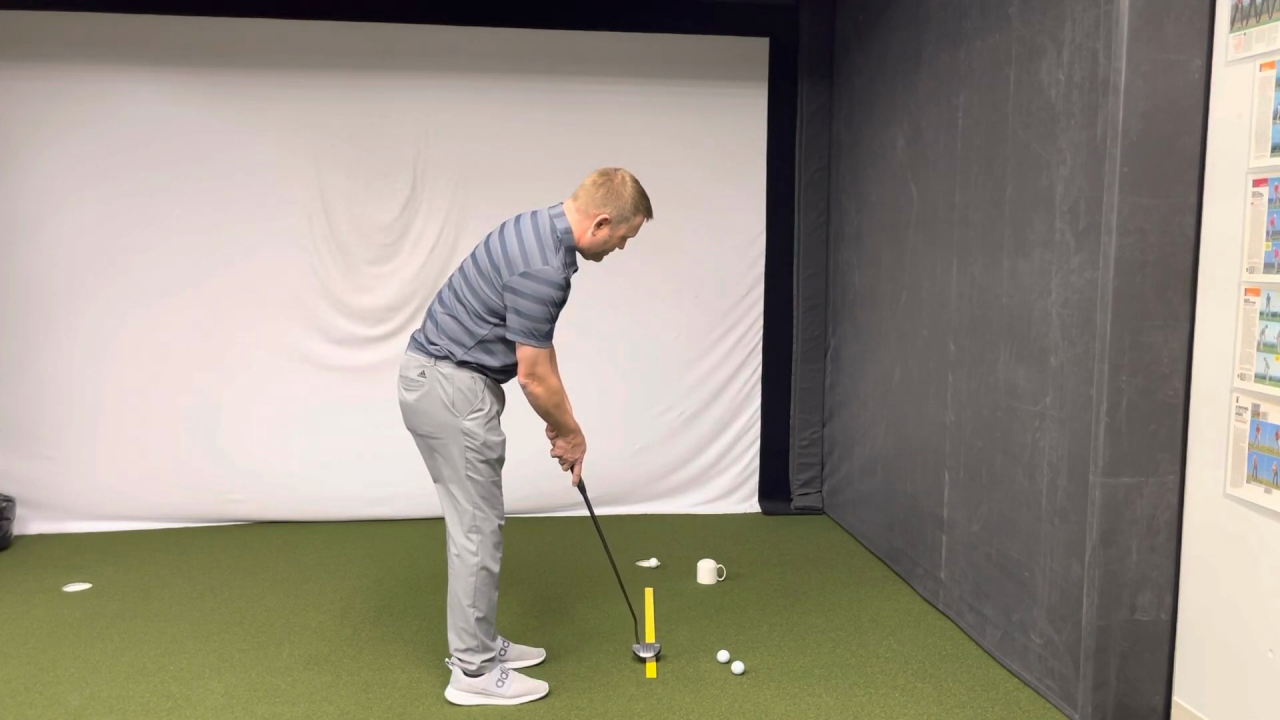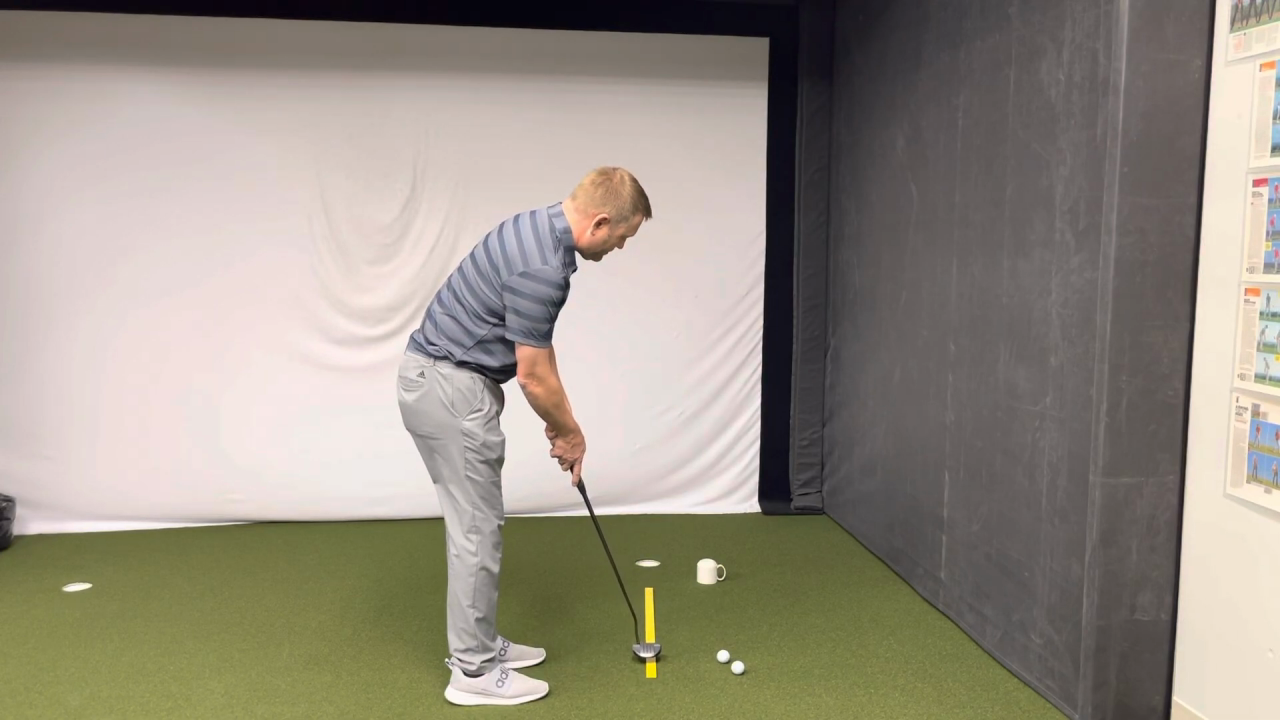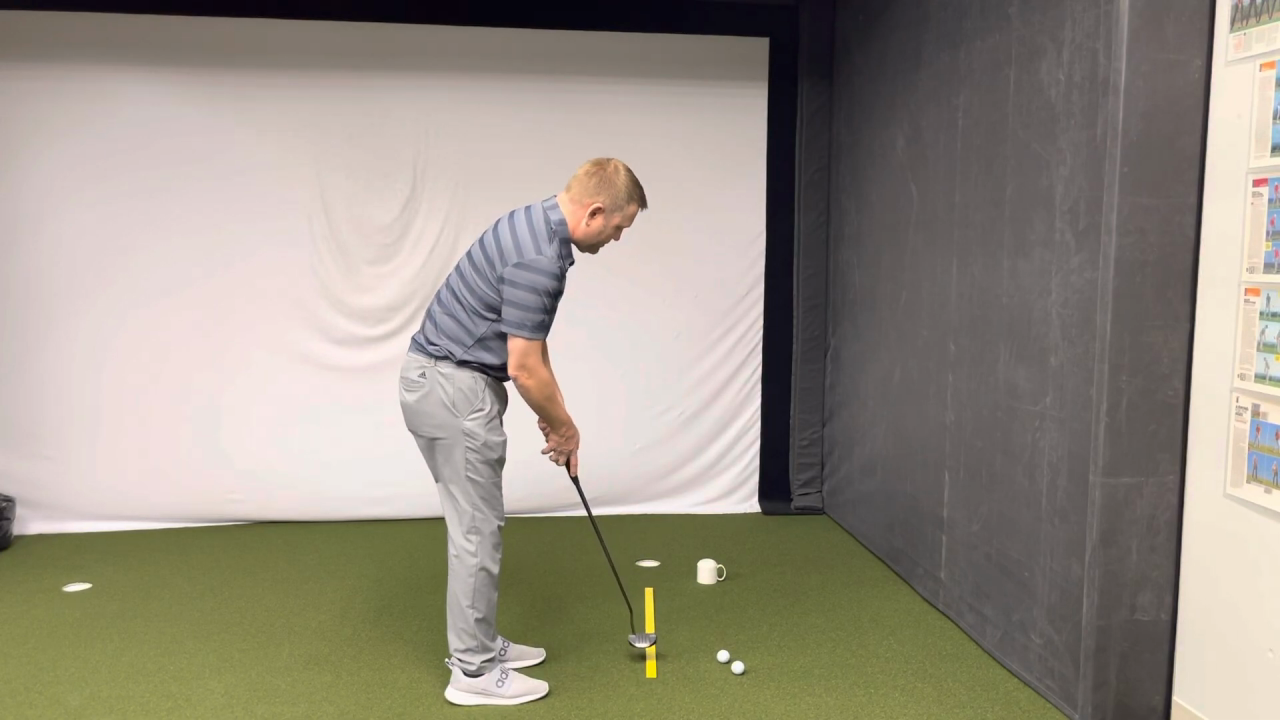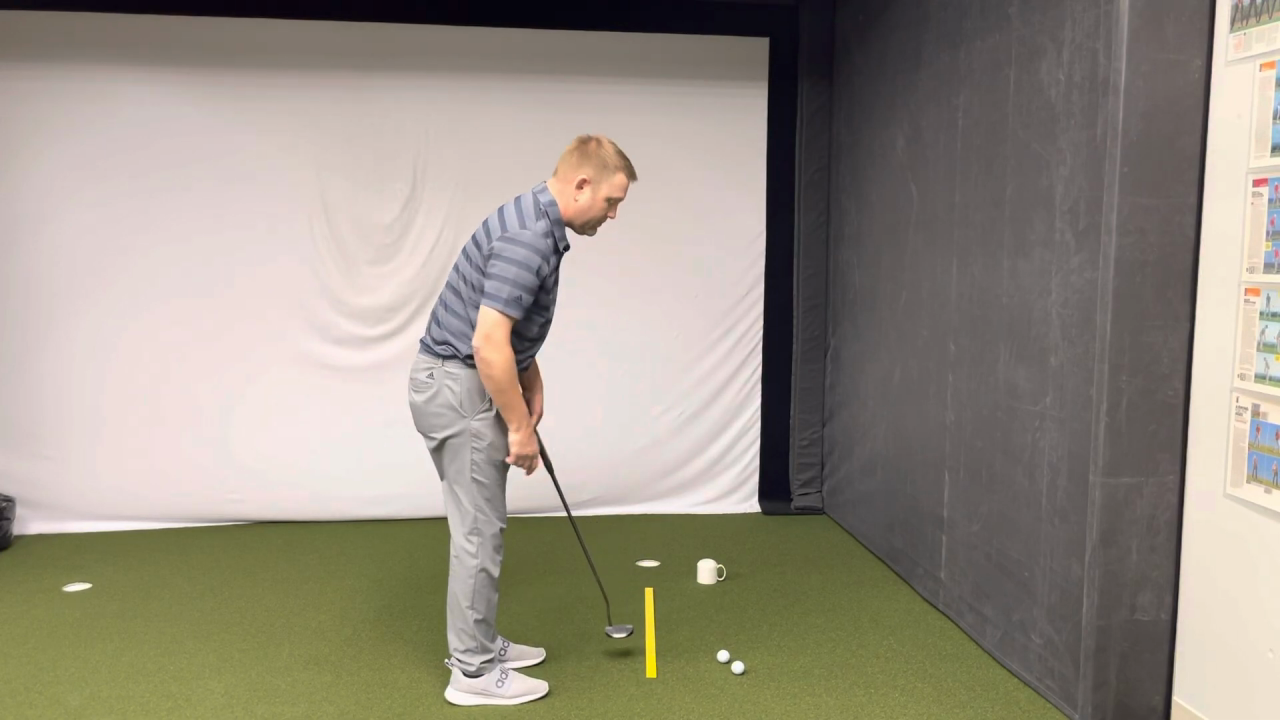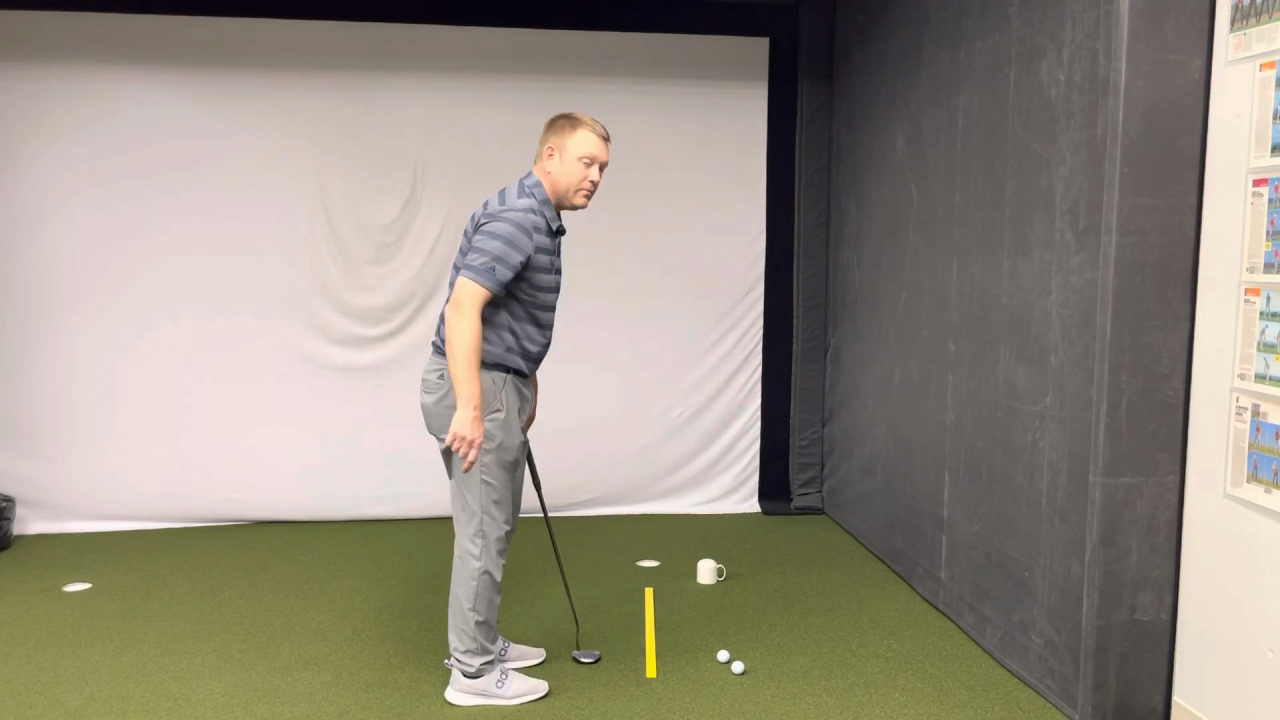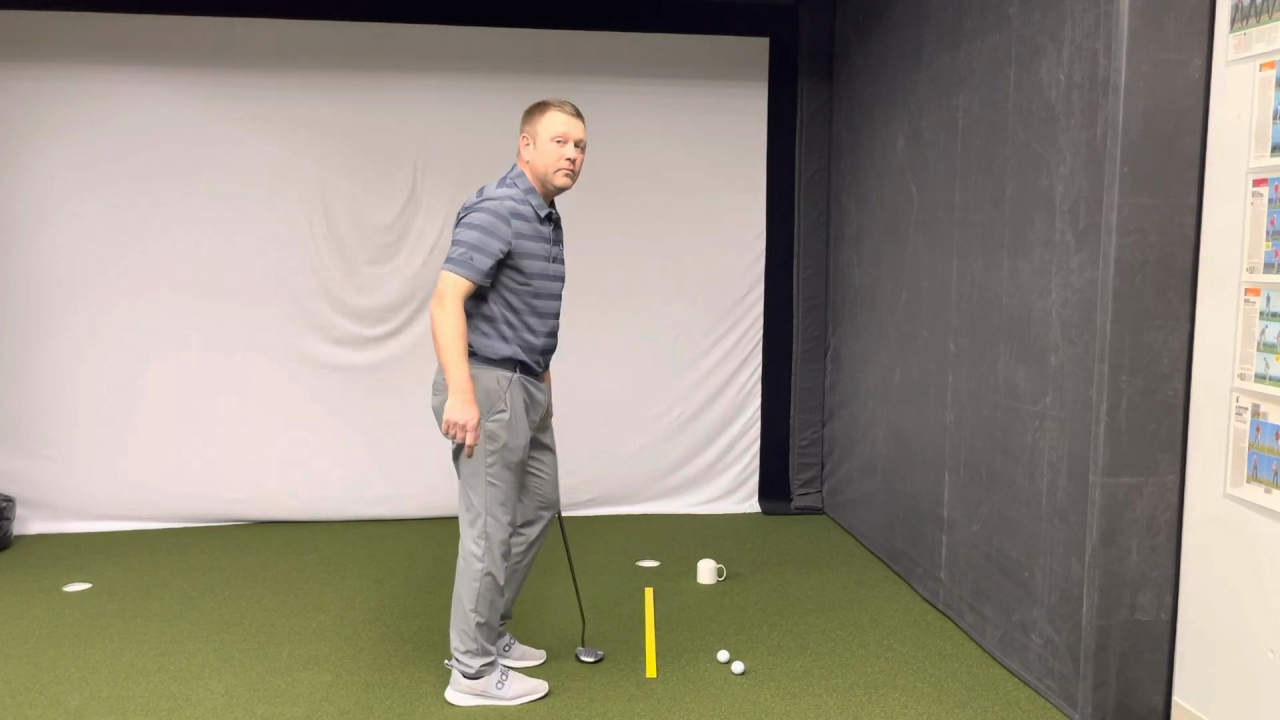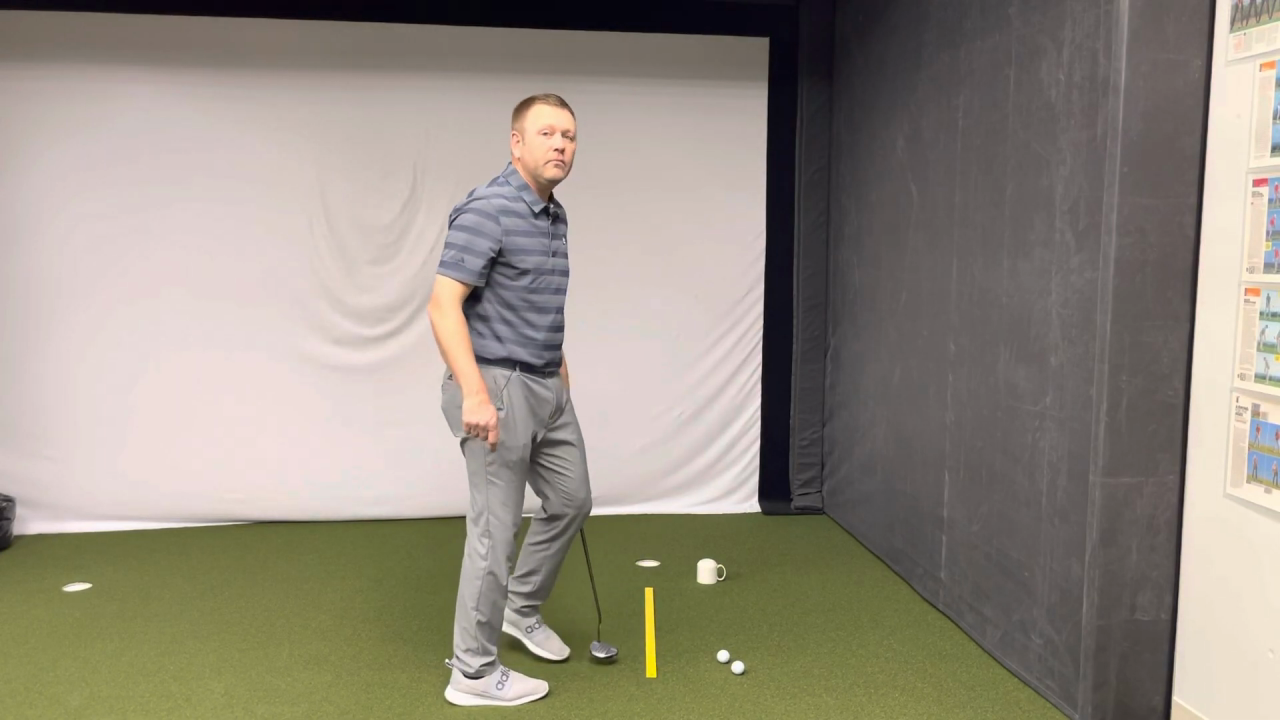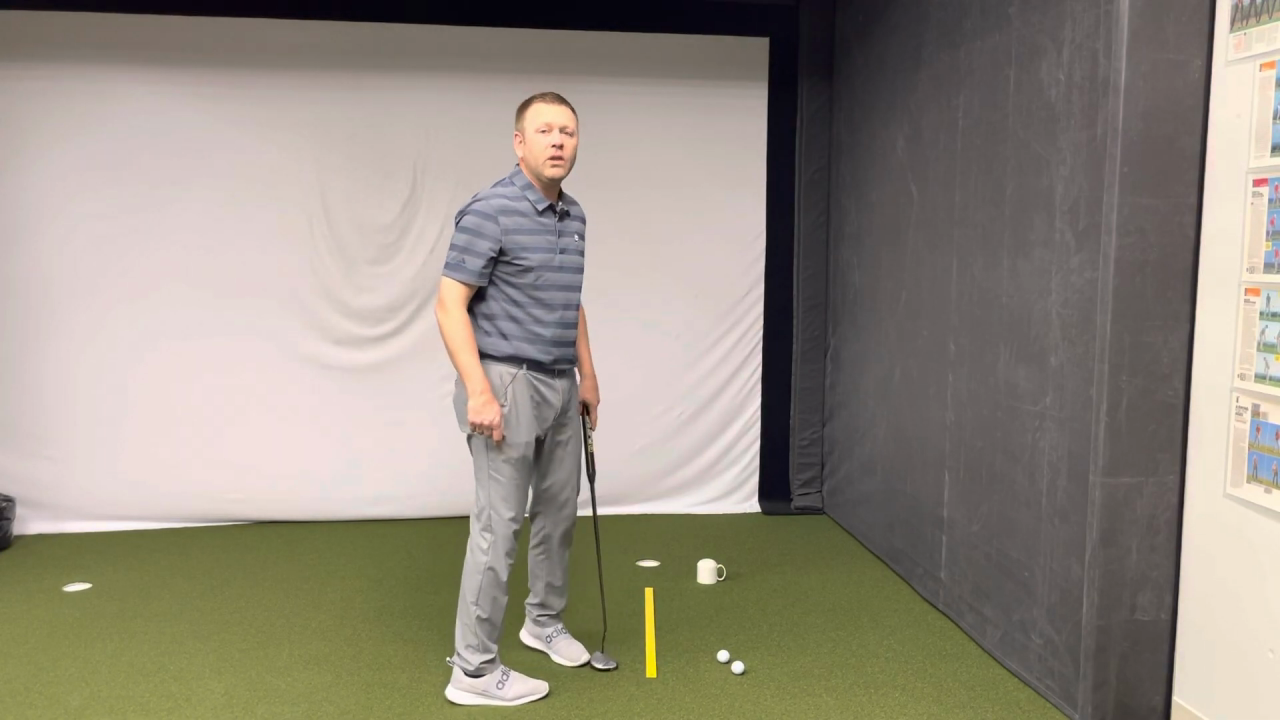
dt=0.2s
person 1, frame 1
left shoulder: (539, 228)
right shoulder: (542, 266)
left elbow: (538, 352)
right elbow: (534, 375)
left wrist: (563, 420)
right wrist: (570, 433)
left hip: (446, 379)
right hip: (451, 388)
left knee: (477, 523)
right knee: (477, 529)
left ankle: (478, 643)
right ankle: (474, 670)
person 1, frame 2
left shoulder: (539, 228)
right shoulder: (542, 266)
left elbow: (536, 352)
right elbow: (533, 375)
left wrist: (563, 421)
right wrist: (569, 433)
left hip: (447, 380)
right hip: (450, 388)
left knee: (477, 524)
right knee: (477, 529)
left ankle: (478, 643)
right ankle: (474, 670)
person 1, frame 3
left shoulder: (536, 225)
right shoulder: (537, 257)
left elbow: (529, 348)
right elbow: (525, 368)
left wrist: (556, 417)
right wrist: (564, 428)
left hip: (451, 381)
right hip: (452, 387)
left knee: (479, 524)
right knee: (477, 529)
left ankle: (479, 643)
right ankle: (474, 671)
person 1, frame 4
left shoulder: (536, 221)
right shoulder: (527, 237)
right elbow: (488, 345)
left wrist: (533, 394)
right wrist: (520, 427)
left hip: (465, 384)
right hip: (459, 388)
left knee: (483, 524)
right knee: (479, 530)
left ankle: (480, 644)
right ankle: (473, 671)
person 1, frame 5
left shoulder: (540, 219)
right shoulder: (514, 218)
right elbow: (461, 311)
left wrist: (526, 381)
right wrist: (470, 408)
left hip: (499, 384)
right hip: (474, 389)
left knee: (498, 524)
right knee: (484, 530)
left ankle: (481, 642)
right ankle: (472, 672)
person 1, frame 6
left shoulder: (545, 217)
right shoulder: (496, 210)
right elbow: (447, 302)
left wrist: (540, 376)
right wrist: (461, 392)
left hip: (524, 386)
right hip: (488, 389)
left knee: (537, 512)
right knee: (490, 531)
left ankle: (489, 636)
right ankle: (473, 671)
person 1, frame 7
left shoulder: (555, 215)
right shoulder: (487, 210)
right elbow: (444, 305)
left wrist: (559, 370)
right wrist: (474, 392)
left hip: (545, 386)
right hip: (498, 388)
left knee: (571, 500)
right knee: (496, 530)
left ankle: (523, 608)
right ankle: (473, 671)
person 1, frame 8
left shoulder: (574, 215)
right shoulder: (490, 211)
right elbow: (451, 305)
left wrist: (586, 372)
right wrist: (479, 391)
left hip: (558, 386)
right hip: (507, 386)
left knee: (557, 515)
right knee: (499, 527)
left ankle: (544, 621)
right ankle: (474, 670)
